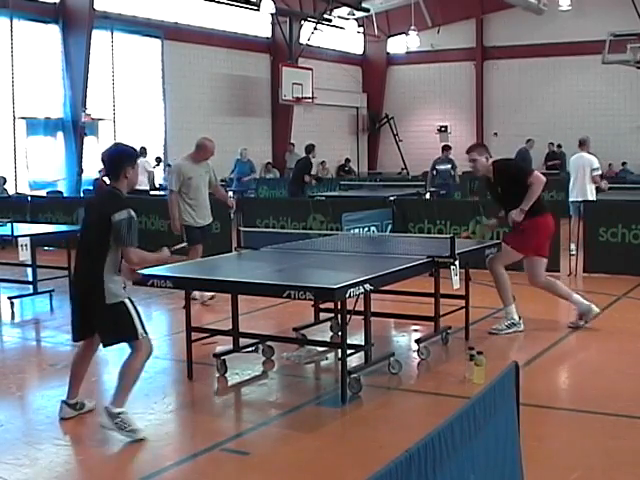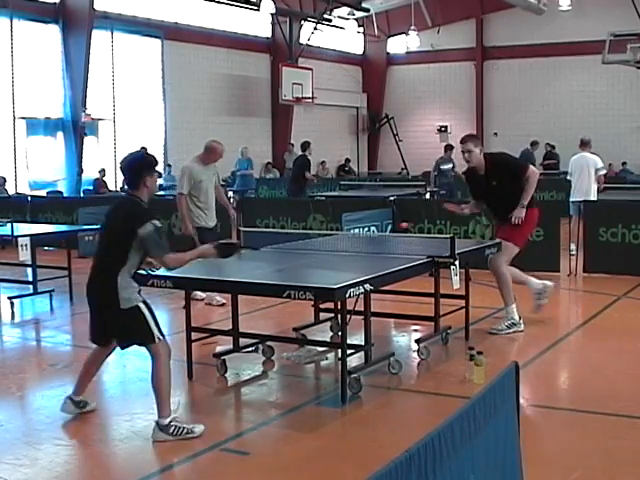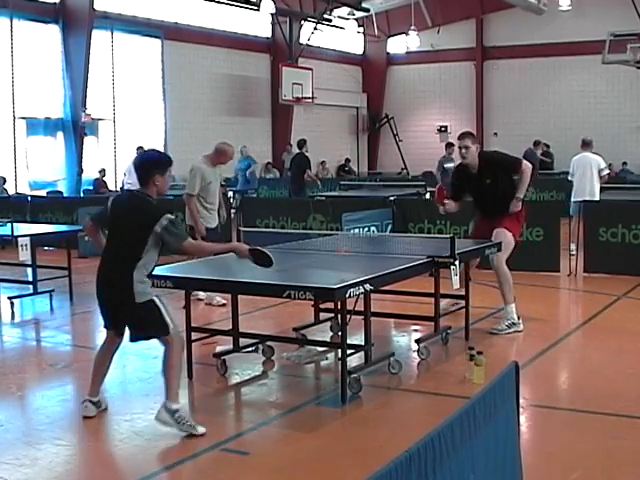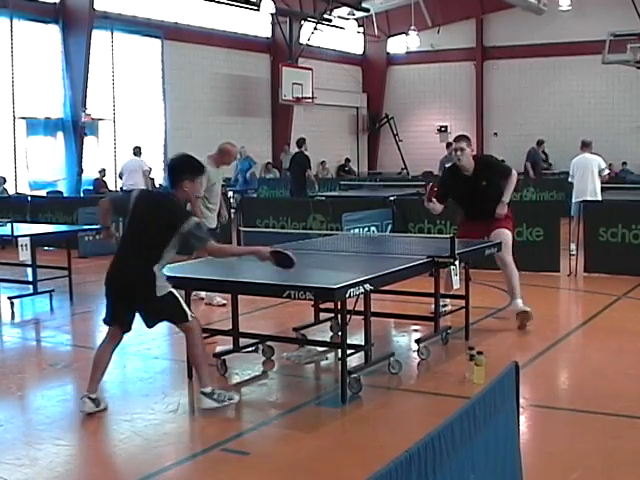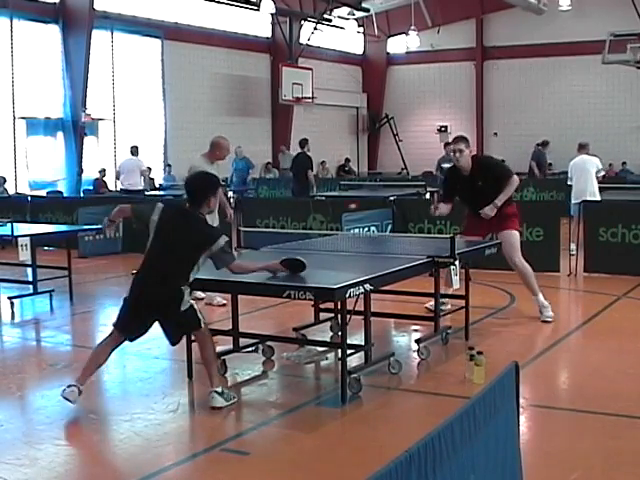
dt=0.2s
person 1, frame 1
left shoulder: (95, 201)
right shoulder: (122, 209)
right elbow: (132, 256)
right wrist: (160, 256)
left hip: (82, 285)
right hip: (106, 289)
left knee: (89, 343)
right knee: (141, 347)
left ankle: (71, 402)
right ankle: (116, 408)
person 1, frame 2
left shoulder: (118, 208)
right shoulder: (145, 218)
right elbow: (170, 261)
right wrist: (200, 251)
left hip: (98, 288)
right hip: (122, 293)
left knee: (106, 344)
right knee: (161, 350)
left ankle: (76, 399)
right ankle: (165, 422)
person 1, frame 3
left shoulder: (118, 201)
right shoulder: (157, 216)
left elbow: (90, 226)
right elbow: (192, 247)
right wrist: (232, 247)
left hip: (106, 284)
right hip: (134, 289)
left knee: (113, 337)
right knee: (174, 341)
left ankle: (92, 399)
right ankle: (172, 408)
person 1, frame 4
left shoulder: (141, 197)
right shoulder: (183, 217)
left elbow: (105, 205)
right elbow: (214, 250)
left wrist: (107, 228)
right wrist: (254, 251)
left hip: (117, 278)
right hip: (148, 282)
left knee: (114, 333)
right knee: (192, 328)
left ankle: (90, 396)
right ankle: (207, 391)
person 1, frame 5
left shoulder: (162, 212)
right shoulder: (211, 235)
left elbow: (124, 210)
right elbow: (236, 267)
left wrist: (111, 219)
right wrist: (266, 266)
left hip: (141, 290)
right hip: (171, 297)
left knee: (115, 338)
right knee: (203, 336)
left ankle: (77, 385)
right ankle: (217, 391)
person 2, frame 1
left shoulder: (506, 166)
right shoulder: (490, 180)
left elbow: (539, 180)
left wrist: (521, 210)
right wrist: (497, 221)
left hip: (535, 222)
right hip: (538, 223)
left knee: (495, 263)
right knee: (537, 279)
left ankle: (513, 319)
right ankle: (584, 306)
person 2, frame 2
left shoulder: (500, 160)
right shoulder: (470, 175)
left elbow: (533, 173)
right elbow: (480, 202)
left wrist: (522, 206)
right wrist: (465, 208)
left hip: (522, 215)
right hip: (503, 217)
left knee: (497, 262)
right knee: (496, 265)
left ankle: (513, 319)
right ankle: (539, 286)
person 2, frame 3
left shoulder: (494, 159)
right shoulder: (459, 173)
left elbow: (527, 167)
right elbow: (456, 202)
left wrist: (518, 198)
right wrist: (447, 206)
left hip: (510, 214)
right hip: (485, 217)
left knee: (496, 259)
left ankle: (512, 318)
person 2, frame 4
left shoulder: (488, 163)
right shoulder: (449, 176)
left elbow: (512, 175)
right elbow: (439, 206)
left wrist: (504, 202)
right wrist: (432, 205)
left hip: (498, 217)
right hip: (471, 220)
left knee: (504, 257)
left ankle: (518, 306)
person 2, frame 5
left shoulder: (487, 163)
right shoulder: (451, 175)
left elbow: (514, 180)
right elbow: (447, 205)
left wrist: (495, 205)
right wrist: (439, 209)
left hip: (504, 213)
right hip: (477, 216)
left knee: (515, 259)
left ankle: (542, 302)
person 3, frame 1
left shoulder: (206, 165)
right shoulder: (180, 166)
left elbow: (214, 186)
right elbow: (172, 194)
left wrist: (227, 199)
right wrist: (174, 219)
left hip: (205, 218)
right hip: (188, 220)
left knee: (198, 253)
right knee: (195, 251)
right ankle: (201, 290)
person 3, frame 2
left shoulder: (212, 167)
right shoulder: (189, 168)
right elbow: (181, 196)
left wrist: (229, 207)
right wrist: (186, 223)
left hip: (211, 220)
right hip: (197, 222)
left ankle: (195, 289)
right ankle: (208, 293)
person 3, frame 3
left shoulder: (217, 167)
right shoulder: (199, 168)
right elbow: (190, 197)
left wrist: (222, 208)
right wrist: (197, 223)
left hip: (213, 219)
right hip: (202, 222)
left ankle: (197, 289)
right ankle: (209, 293)
person 3, frame 4
left shoulder: (218, 167)
right shoulder: (204, 169)
right elbow: (195, 199)
left wrist: (223, 207)
left hip: (212, 220)
right hip: (202, 222)
left ankle: (198, 289)
right ankle: (209, 293)
person 3, frame 5
left shoulder: (216, 165)
right shoulder: (198, 167)
left wrist: (226, 206)
left hip: (212, 219)
left ankle: (196, 288)
right ankle: (209, 294)
